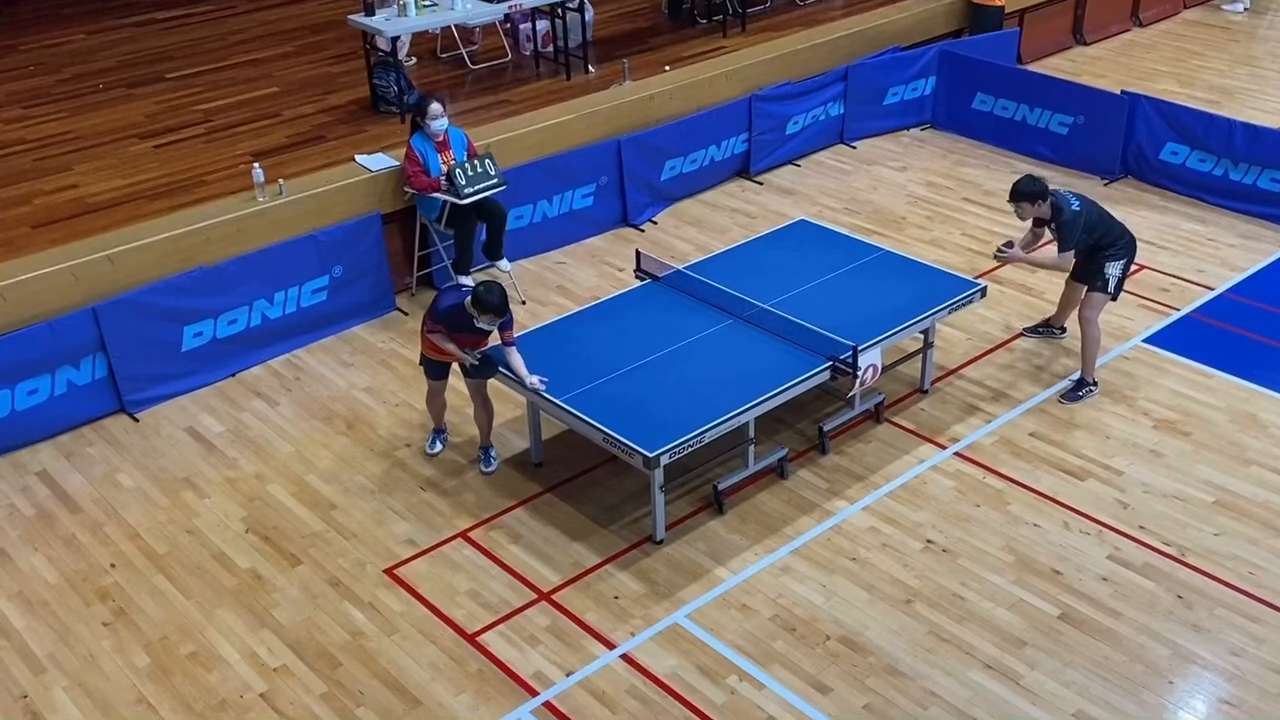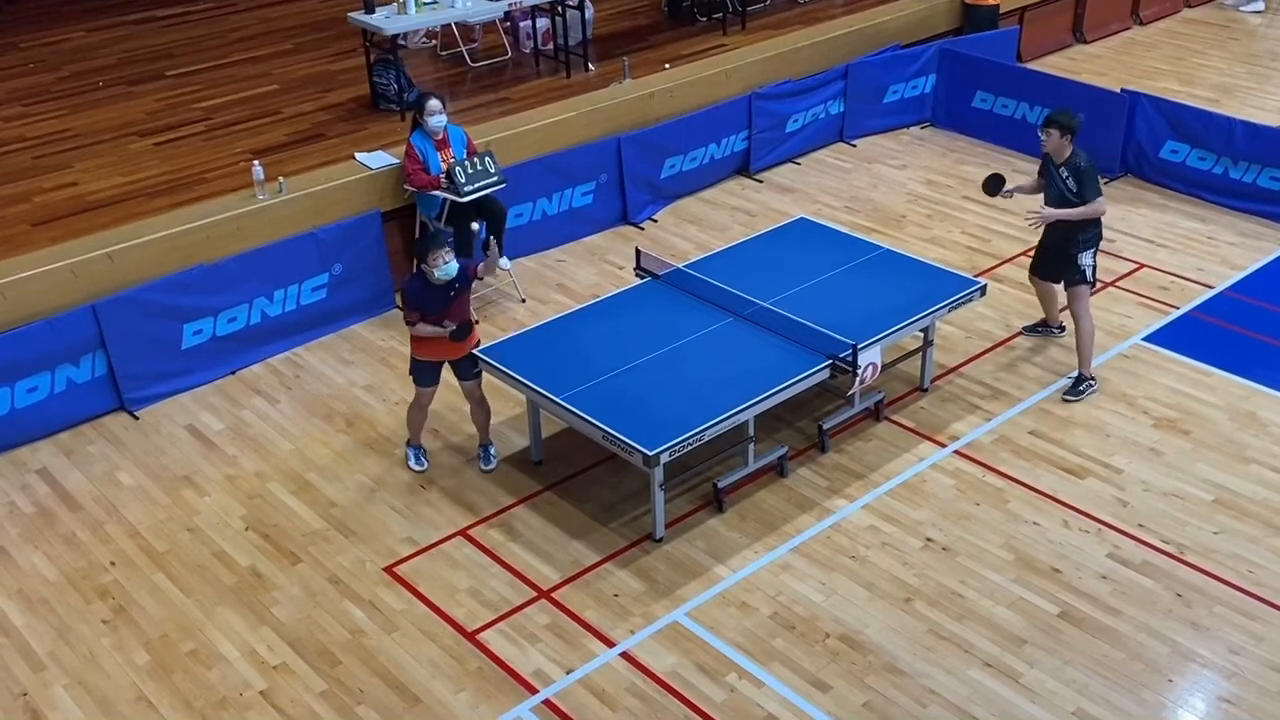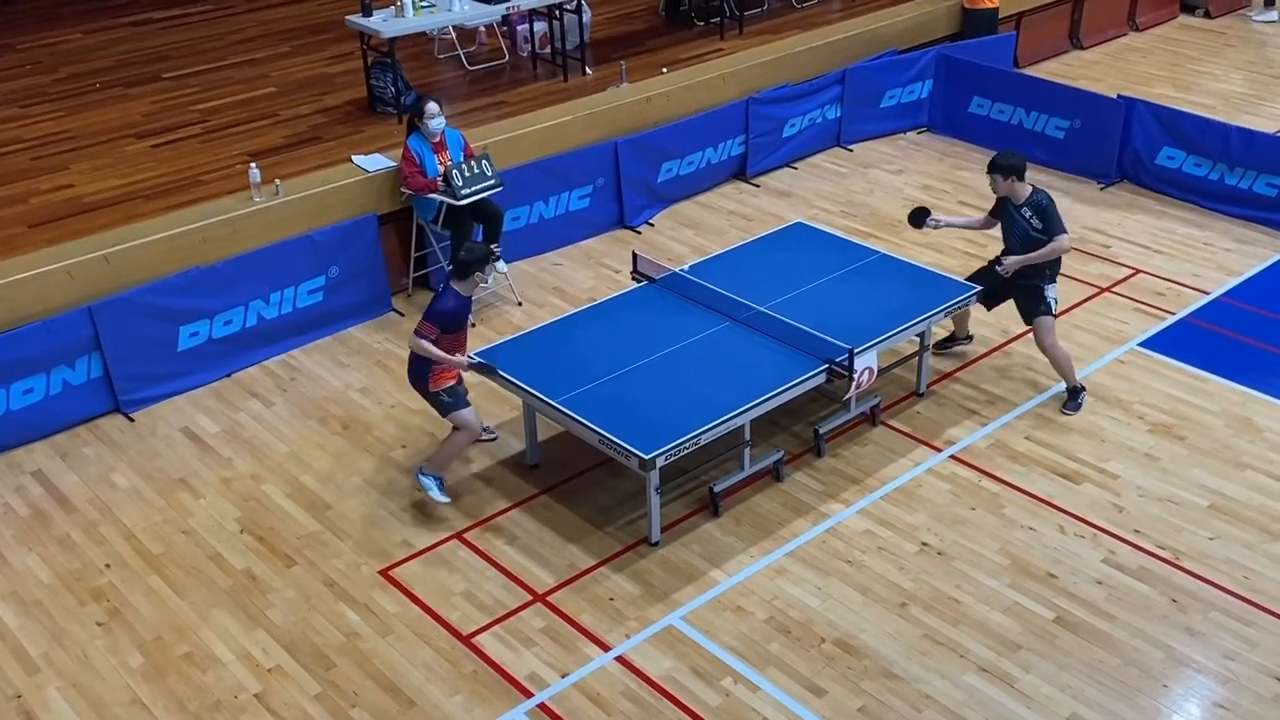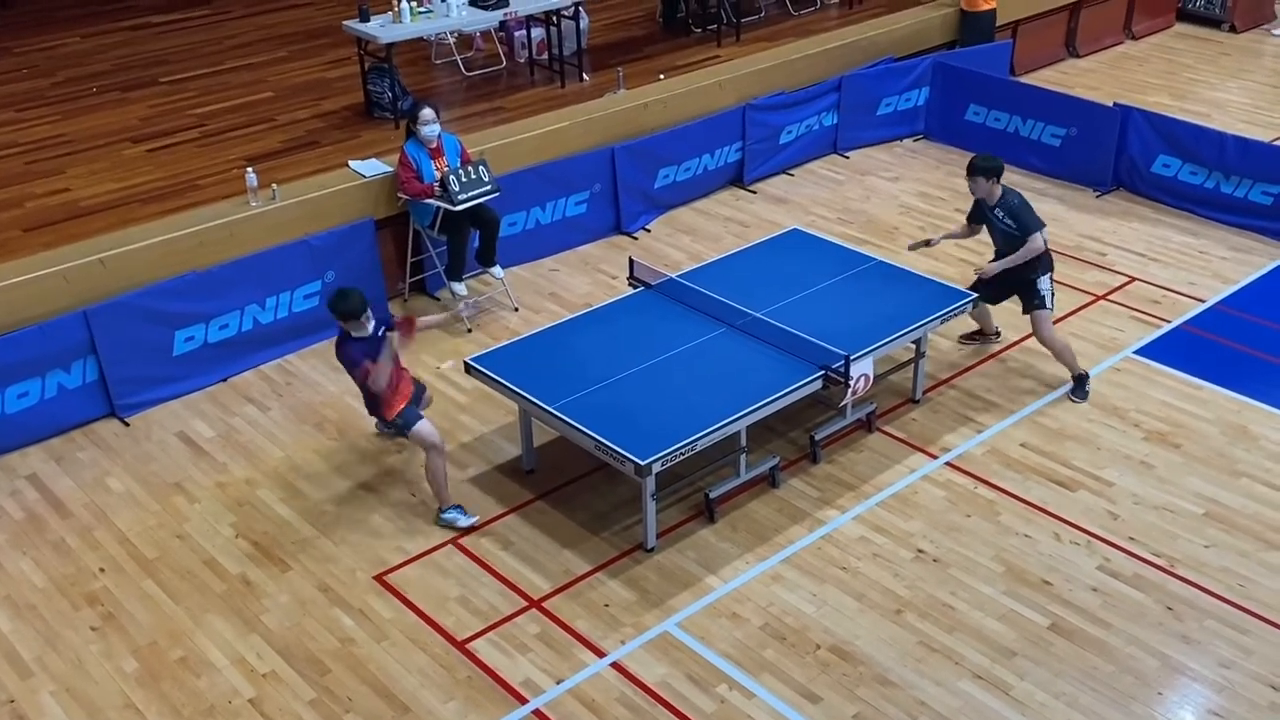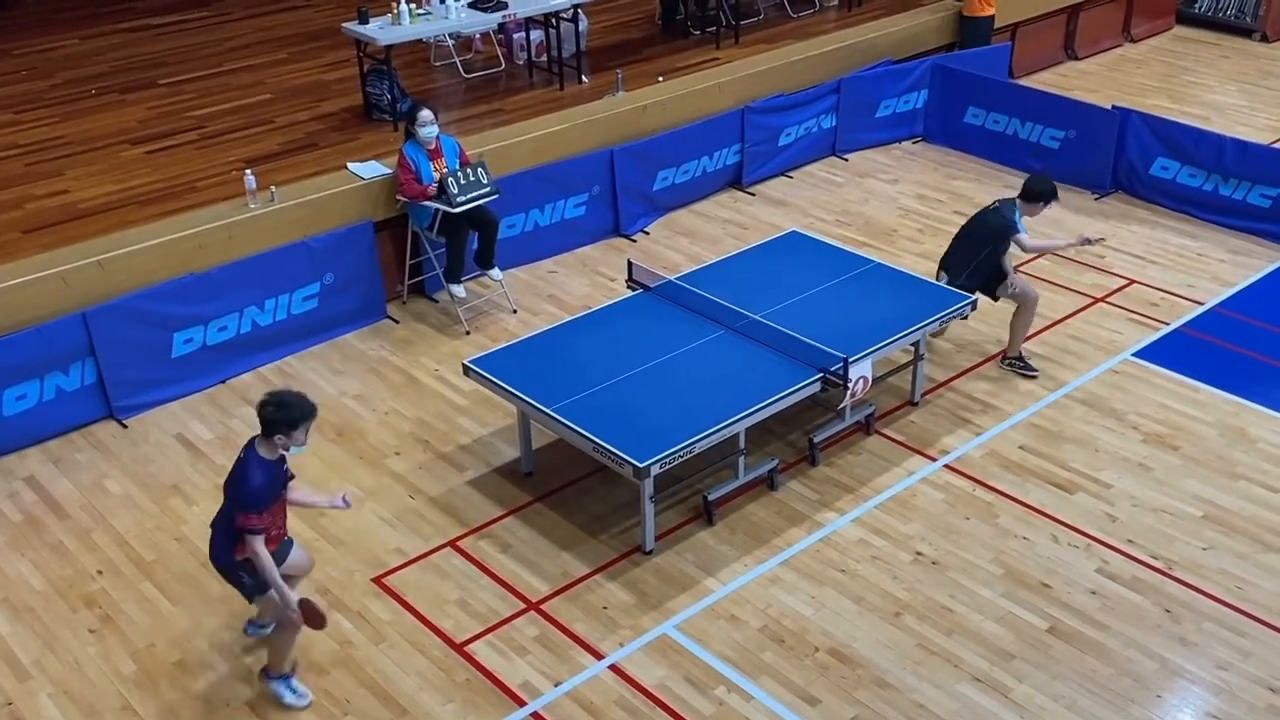
dt=1s
person 1, frame 1
left shoulder: (501, 314)
right shoulder: (445, 306)
left elbow: (510, 350)
right elbow: (431, 332)
left wrist: (526, 376)
right wrist: (461, 354)
left hip: (474, 348)
right hip: (438, 346)
left knee: (479, 395)
right knee: (436, 391)
left ankle: (486, 446)
right ankle: (439, 430)
person 1, frame 2
left shoulder: (462, 269)
right shoulder: (413, 288)
left elbow: (485, 270)
right elbow: (414, 326)
left wrist: (492, 258)
right wrist: (444, 331)
left hip: (464, 344)
right hip: (427, 350)
left knee: (475, 396)
right knee: (423, 401)
left ankle: (485, 444)
right ankle: (414, 446)
person 1, frame 3
left shoulder: (456, 279)
right shoulder: (448, 306)
right elbow: (417, 342)
left wrist: (484, 258)
right wrist: (453, 360)
left hip: (442, 366)
right hip: (433, 375)
left knee: (461, 394)
right knee: (471, 426)
left ankle: (466, 431)
right ankle: (430, 472)
person 1, frame 4
left shoulder: (376, 322)
right shoulder: (347, 349)
left elbow: (415, 326)
right elbow: (377, 385)
left wrist: (450, 316)
right wrist: (387, 349)
left hip: (403, 384)
right hip: (389, 400)
left knee: (424, 401)
right knee: (434, 442)
left ankle: (389, 424)
right ankle: (447, 509)
person 1, frame 5
left shoulder: (269, 452)
right shoulder: (254, 482)
left elbow: (285, 492)
right elbow: (255, 546)
left wrist: (329, 501)
right wrist: (283, 594)
left hip: (266, 539)
right hip: (236, 554)
left knee: (302, 565)
right knee: (292, 617)
left ankle: (262, 622)
right ankle: (277, 674)
person 2, frame 1
left shoulder: (1068, 216)
right shoulder: (1046, 203)
left elbow: (1063, 263)
right elbow: (1036, 233)
left wrist: (1021, 258)
right wrist: (1016, 248)
left hip: (1115, 251)
right hip: (1092, 246)
left knee: (1087, 313)
right knee: (1073, 286)
left ankle: (1087, 382)
right ankle: (1055, 326)
person 2, frame 2
left shoulder: (1082, 166)
right shoulder: (1049, 158)
left elbow: (1098, 208)
left wrist: (1055, 213)
right wrist: (1015, 189)
left hip: (1081, 241)
right hip: (1055, 234)
left knee: (1078, 306)
right knee: (1038, 278)
left ankle: (1086, 377)
right ankle: (1052, 324)
person 2, frame 3
left shoulder: (1042, 204)
right shoulder: (1005, 200)
left elbow: (1063, 244)
right elbow: (988, 221)
left wrist: (1021, 261)
right wrist: (946, 221)
left hip: (1037, 279)
right hip: (1005, 266)
left knee: (1046, 342)
left ankle: (1075, 388)
right ankle: (960, 336)
person 2, frame 4
left shoulder: (1014, 205)
right shoulder: (982, 202)
left elbow: (1038, 244)
right elbow: (971, 229)
left wrist: (1000, 266)
right wrist: (942, 237)
left hip: (1033, 269)
right hip: (1004, 264)
left knee: (1044, 335)
left ankle: (1079, 375)
right ankle: (989, 332)
person 2, frame 5
left shoulder: (1011, 210)
right shoulder: (1007, 215)
right elbow: (1028, 246)
left wrist: (1011, 274)
right wrist: (1073, 243)
left hip: (985, 268)
right hip: (957, 271)
left knee: (1030, 296)
right knee: (936, 329)
left ankle: (1012, 356)
person 3, frame 1
left shoulder: (457, 134)
right shoulder: (416, 145)
left elbow: (474, 160)
right elbow: (413, 179)
right wrist: (437, 183)
right hip: (437, 200)
left knee: (498, 212)
right knee: (467, 220)
left ankle: (494, 254)
right ankle: (462, 271)
person 3, frame 2
left shoulder: (457, 132)
right shoulder: (416, 142)
right elbow: (413, 177)
right wrist: (437, 181)
right hip: (438, 198)
left knee: (498, 210)
right knee: (467, 218)
left ankle: (495, 252)
person 3, frame 3
left shoulder: (454, 135)
right shoulder: (413, 145)
left elbow: (471, 161)
right elbow: (410, 180)
right wrist: (434, 184)
right hip: (435, 201)
left knee: (495, 213)
right knee: (464, 222)
left ankle: (490, 255)
person 3, frame 4
left shoulder: (451, 141)
right shoulder: (410, 151)
right elbow: (407, 185)
right wrist: (431, 189)
right hip: (431, 207)
left knee: (491, 219)
right knee: (461, 227)
left ankle: (487, 260)
right ankle: (454, 276)
person 3, frame 5
left shoulder: (450, 143)
right shoulder: (408, 152)
right elbow: (406, 187)
right wrist: (427, 191)
right hip: (429, 209)
left knee: (490, 221)
right knee: (459, 229)
left ankle: (485, 262)
right ankle: (452, 278)
